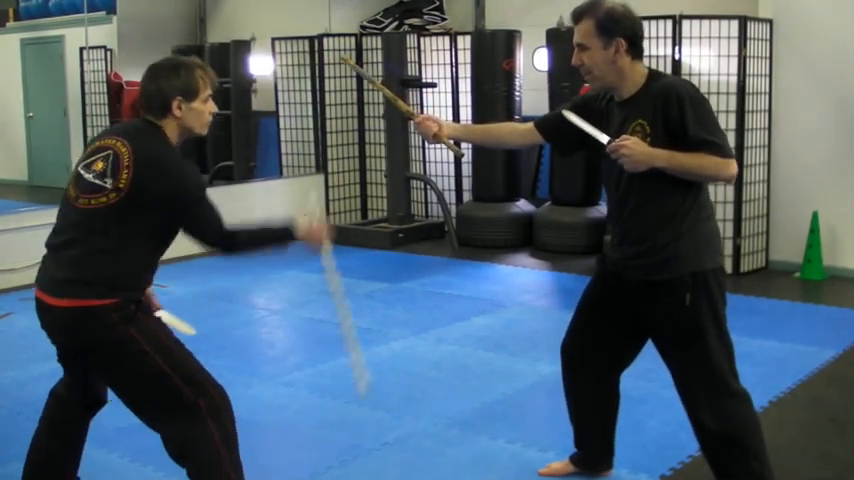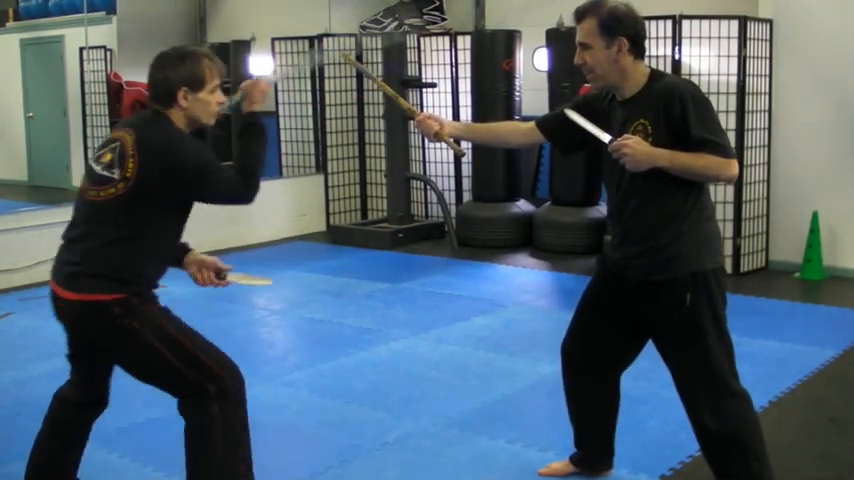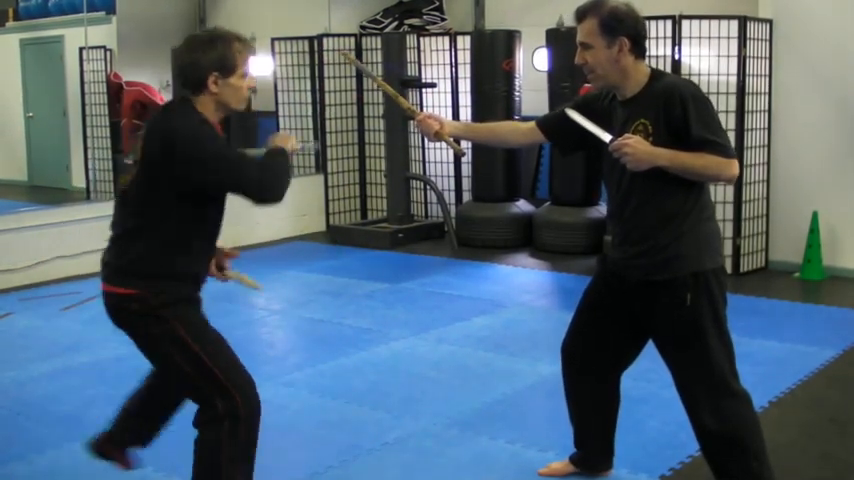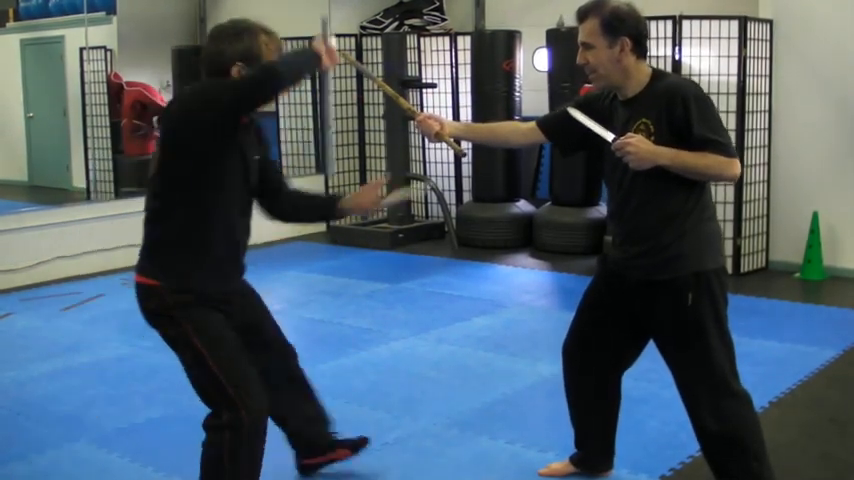
dt=0.2s
person 1, frame 1
left shoulder: (675, 96)
right shoulder: (597, 106)
left elbow: (726, 167)
right elbow: (526, 133)
left wrist: (653, 156)
right wrist: (452, 129)
left hip: (684, 269)
right hip: (624, 264)
left knee: (712, 390)
right knee: (583, 357)
person 1, frame 2
left shoulder: (676, 96)
right shoulder: (598, 106)
left elbow: (727, 167)
right elbow: (527, 132)
left wrist: (655, 156)
right wrist: (453, 128)
left hip: (685, 270)
right hip: (624, 264)
left knee: (712, 390)
right knee: (583, 357)
person 1, frame 3
left shoulder: (677, 95)
right shoulder: (599, 105)
left elbow: (727, 167)
right elbow: (527, 132)
left wrist: (656, 154)
right wrist: (454, 127)
left hip: (685, 269)
right hip: (625, 264)
left knee: (712, 390)
right knee: (583, 357)
person 1, frame 4
left shoulder: (679, 95)
right shoulder: (600, 105)
left elbow: (729, 167)
right elbow: (528, 132)
left wrist: (658, 153)
right wrist: (454, 128)
left hip: (686, 269)
right hip: (626, 264)
left knee: (713, 390)
right knee: (585, 357)
person 2, frame 1
left shoulder: (111, 140)
right shoulder: (169, 171)
right elbow: (218, 236)
right wrist: (295, 231)
left hip: (53, 298)
right hip: (98, 308)
left knee: (80, 389)
right knee: (201, 406)
person 2, frame 2
left shoulder: (129, 133)
right shoulder: (174, 151)
right elbow: (242, 188)
left wrist: (184, 256)
right wrist: (252, 116)
left hip: (71, 290)
right hip: (111, 302)
left knee: (87, 390)
right knee: (218, 387)
person 2, frame 3
left shoulder: (181, 125)
right shoulder: (186, 135)
right elbow: (265, 185)
left wrist: (205, 247)
right wrist: (280, 150)
left hip: (137, 278)
right hip: (143, 292)
left knee: (187, 366)
right knee: (234, 400)
left ankle: (119, 438)
person 2, frame 4
left shoulder: (243, 128)
right shoulder: (195, 112)
left elbow: (277, 199)
right elbow: (259, 83)
left wrist: (343, 204)
right wrist: (312, 55)
left hip: (221, 281)
right hip: (176, 290)
left knee: (277, 360)
right knee: (242, 404)
